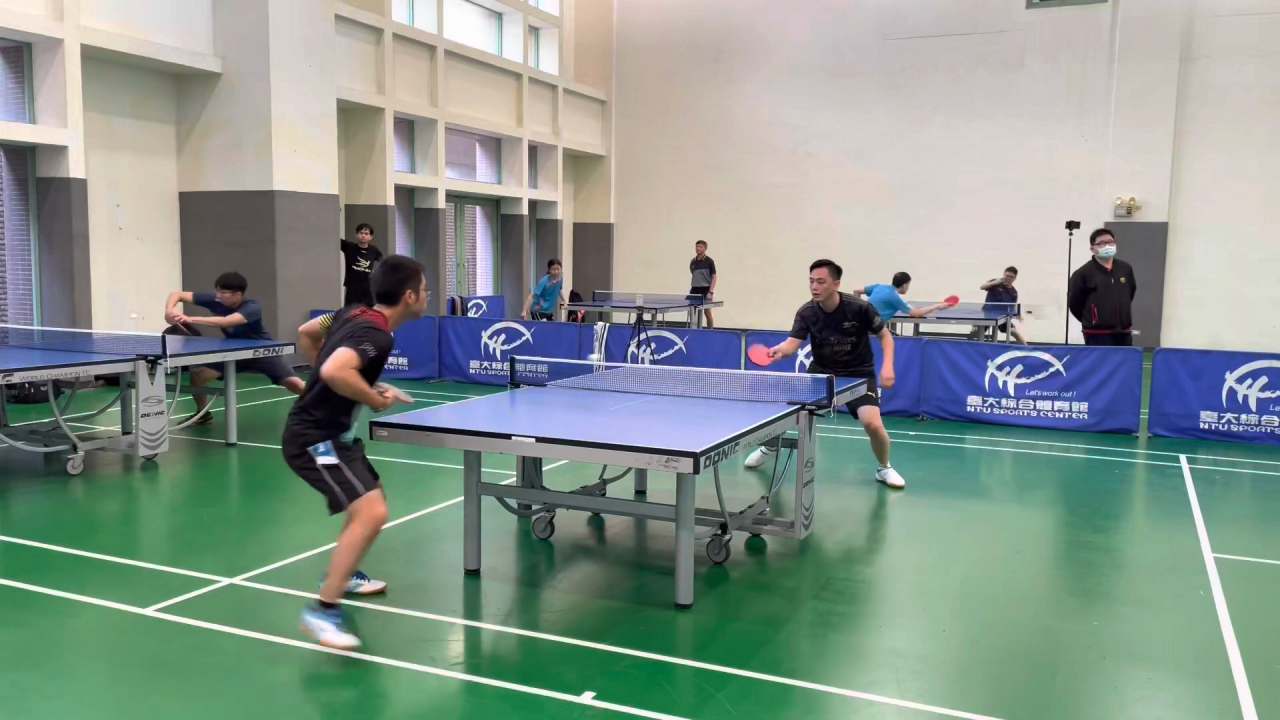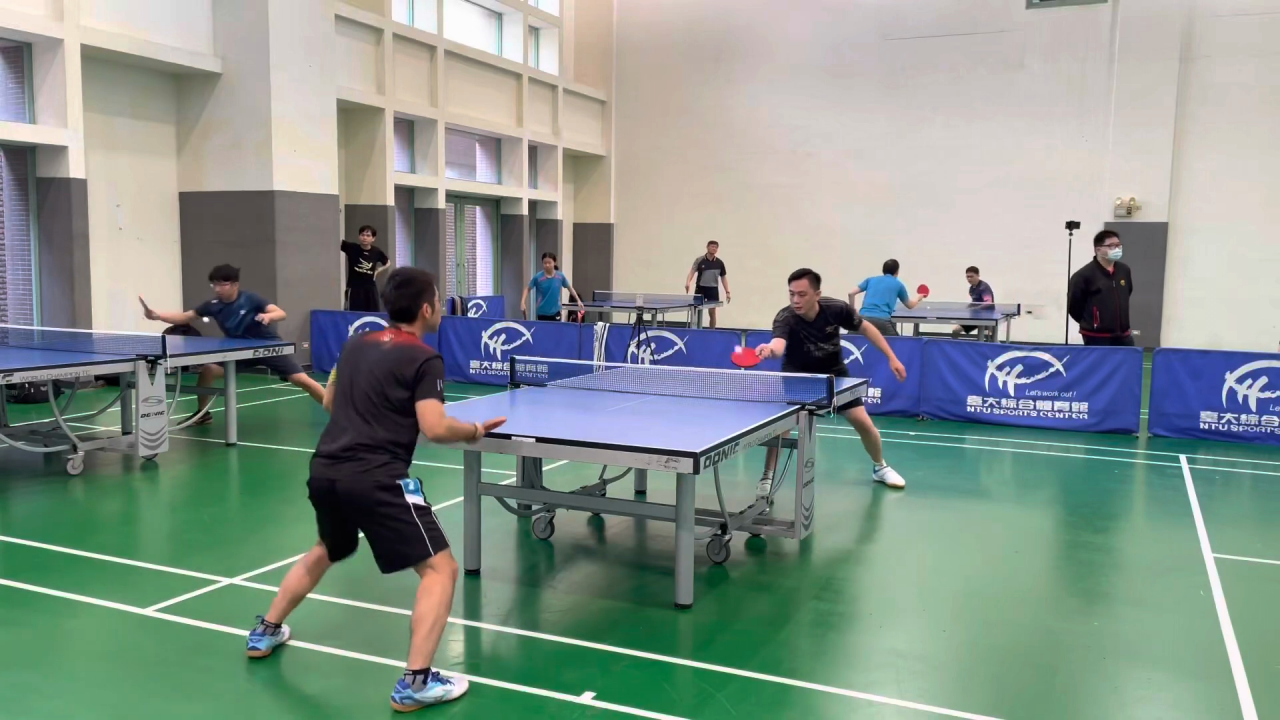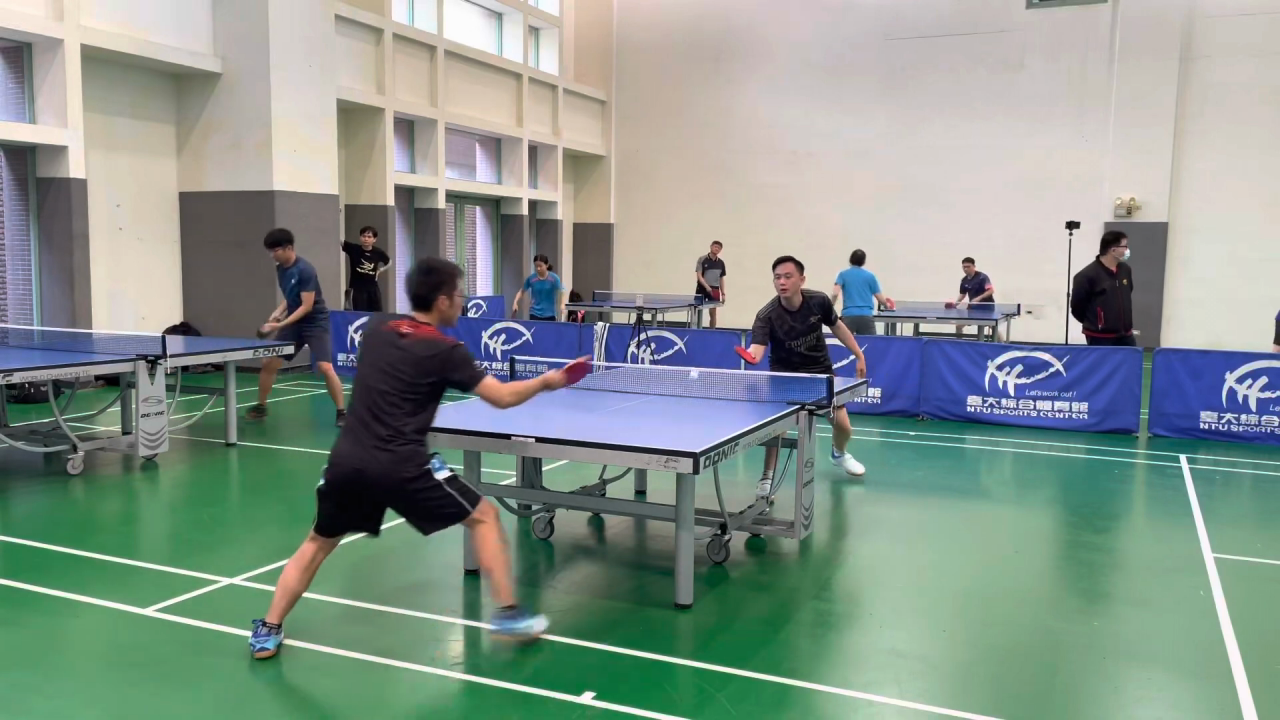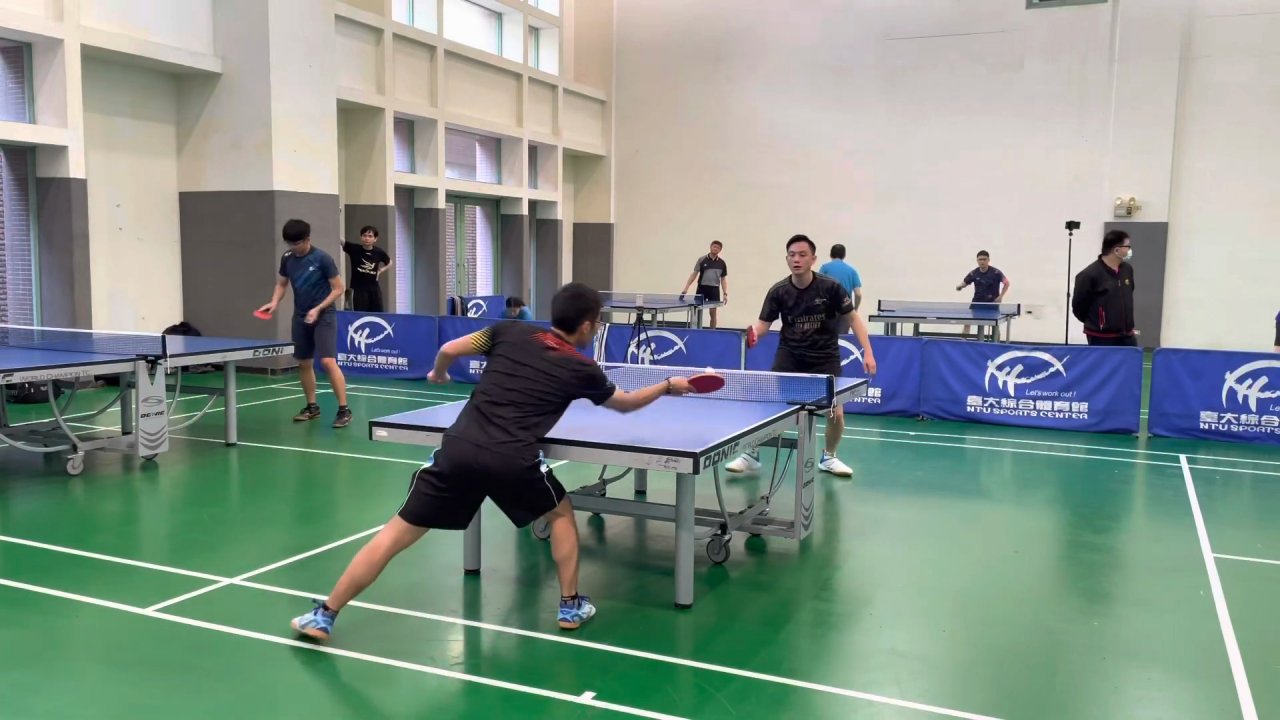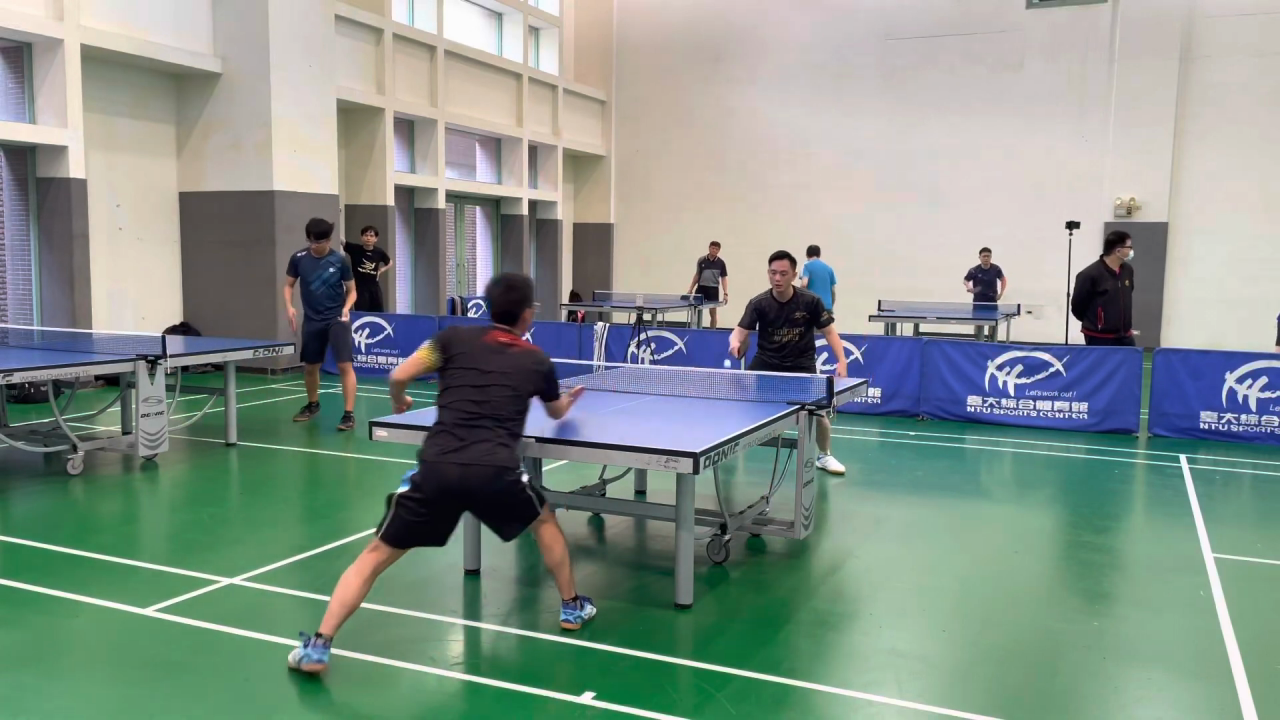
dt=0.4s
person 1, frame 1
left shoulder: (354, 314)
right shoulder: (377, 333)
right elbow: (334, 370)
right wrist: (375, 398)
left hip: (330, 433)
right hip: (314, 438)
left knee: (370, 505)
right knee: (372, 512)
left ankle: (341, 575)
right ankle: (323, 609)
person 1, frame 2
left shoulder: (356, 344)
right shoulder: (425, 358)
right elbow: (435, 428)
right wrist: (475, 429)
left hip: (324, 471)
right hip: (380, 478)
left knee: (327, 551)
right knee: (440, 571)
left ankle: (265, 631)
right ankle: (416, 681)
person 1, frame 3
left shoulder: (377, 330)
right shoulder: (446, 351)
right elbow: (501, 397)
right wrist: (544, 382)
left hip: (347, 461)
right hip: (403, 467)
left knee: (316, 543)
right knee: (485, 518)
left ankle: (267, 632)
right ankle: (508, 614)
person 1, frame 4
left shoulder: (510, 330)
right shoulder: (581, 368)
left elbow: (449, 350)
right elbow: (623, 402)
left wrist: (437, 372)
right wrist: (667, 386)
left hip: (460, 449)
right hip: (513, 461)
left knee: (396, 533)
right knee: (561, 515)
left ankle: (324, 614)
right ankle: (570, 604)
person 1, frame 5
left shoulder: (458, 337)
right shoulder: (538, 362)
left elbow: (400, 376)
right elbow: (558, 412)
left wrist: (399, 400)
right wrist: (571, 397)
left hip: (438, 469)
right hip: (495, 472)
left knee: (376, 555)
right knee: (545, 523)
left ankle: (317, 646)
right ankle: (572, 606)
person 2, frame 1
left shoulder: (859, 307)
right shoulder: (806, 313)
left elbow: (885, 335)
right elbow: (793, 344)
left wrist: (888, 365)
right wrist: (779, 350)
left hip: (858, 373)
right hip: (821, 371)
left knee: (872, 423)
left ankle: (885, 468)
right ankle: (768, 449)
person 2, frame 2
left shoulder: (837, 309)
right shoulder: (785, 319)
left elbow: (865, 327)
right elbow: (778, 345)
left wrist: (892, 358)
right wrist: (768, 349)
left hip: (833, 372)
right hip: (797, 373)
left knee: (863, 422)
left ankle: (881, 468)
right ankle: (768, 477)
person 2, frame 3
left shoulder: (819, 301)
right shoulder: (767, 315)
left elbow: (837, 326)
right elbow: (757, 350)
left wrist: (859, 355)
right wrist: (751, 354)
left hip: (820, 370)
right hip: (785, 373)
left knee: (843, 425)
left ankle: (839, 453)
right ankle: (767, 479)
person 2, frame 4
left shoulder: (830, 287)
right shoulder: (778, 291)
left elbow: (852, 317)
right elbow: (763, 324)
left wrist: (868, 352)
right wrist: (753, 333)
left hip: (824, 357)
right hip: (790, 354)
left knee: (836, 414)
left ankle: (828, 458)
right ankle: (751, 457)
person 2, frame 5
left shoulder: (810, 301)
right shoulder: (759, 303)
left elbow: (828, 331)
right elbow: (740, 331)
left wrist: (841, 361)
right wrist: (735, 343)
left hip: (801, 364)
right hip: (766, 362)
left knee: (818, 414)
left ankle: (824, 456)
person 3, frame 1
left shoulder: (252, 308)
right shoulder: (214, 301)
left elbow: (226, 321)
right elbow: (177, 295)
left wrist: (192, 319)
right wrist: (170, 310)
left knee: (294, 383)
right knee: (197, 374)
right ankle: (204, 413)
person 3, frame 2
left shoulder: (250, 300)
right shoulder: (212, 305)
left elbow: (281, 314)
right elbow: (183, 318)
left wrist: (268, 317)
right wrist: (153, 315)
left knee: (301, 380)
right knee: (207, 371)
right ankle: (202, 413)
person 3, frame 3
left shoulder: (304, 270)
right shoulder: (280, 268)
left elbow: (307, 306)
left wrist: (280, 324)
right wrist: (278, 313)
left hip: (316, 324)
right hip: (293, 325)
left knee: (324, 368)
right knee: (269, 364)
left ankle: (342, 412)
right ankle: (261, 406)
person 3, frame 4
left shoulder: (323, 259)
right shoulder: (287, 259)
left elbow: (338, 289)
right elbow: (282, 284)
left wrist: (318, 309)
right wrist: (274, 303)
left hip: (322, 317)
right hip: (301, 318)
left knee: (328, 362)
right knee: (304, 364)
left ankle: (344, 409)
right ankle: (312, 407)
person 3, frame 5
left shoulder: (340, 261)
right shoulder: (298, 259)
left elbow: (351, 290)
right elbow: (289, 285)
left wrist: (346, 308)
right wrist: (289, 307)
left hip: (337, 321)
right hip: (311, 321)
left knee: (345, 366)
right knee: (310, 367)
left ankle: (349, 414)
right ankle: (312, 405)
